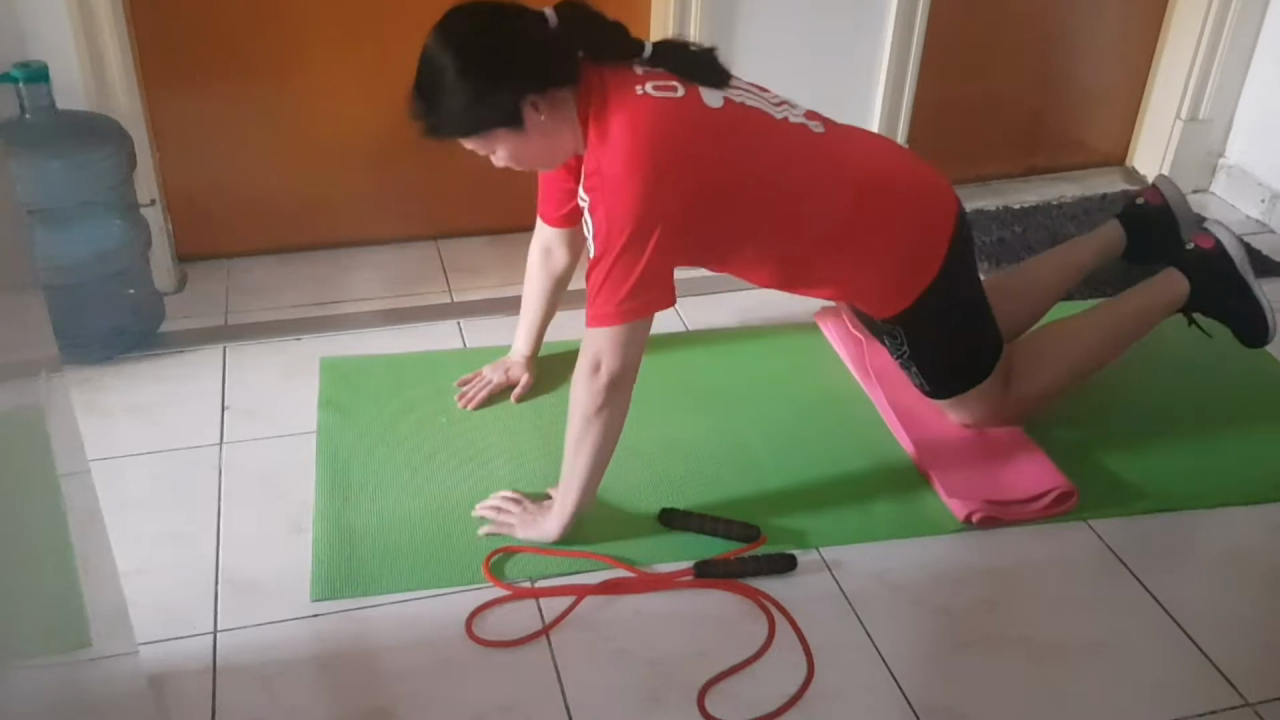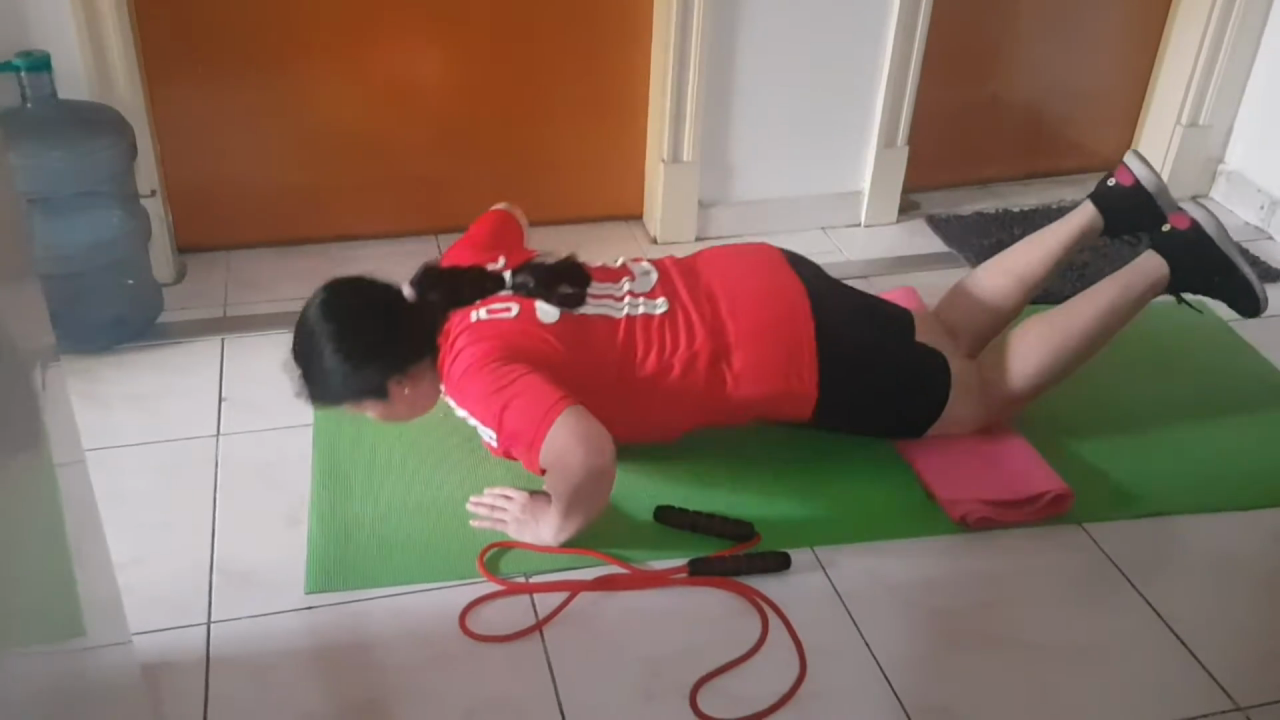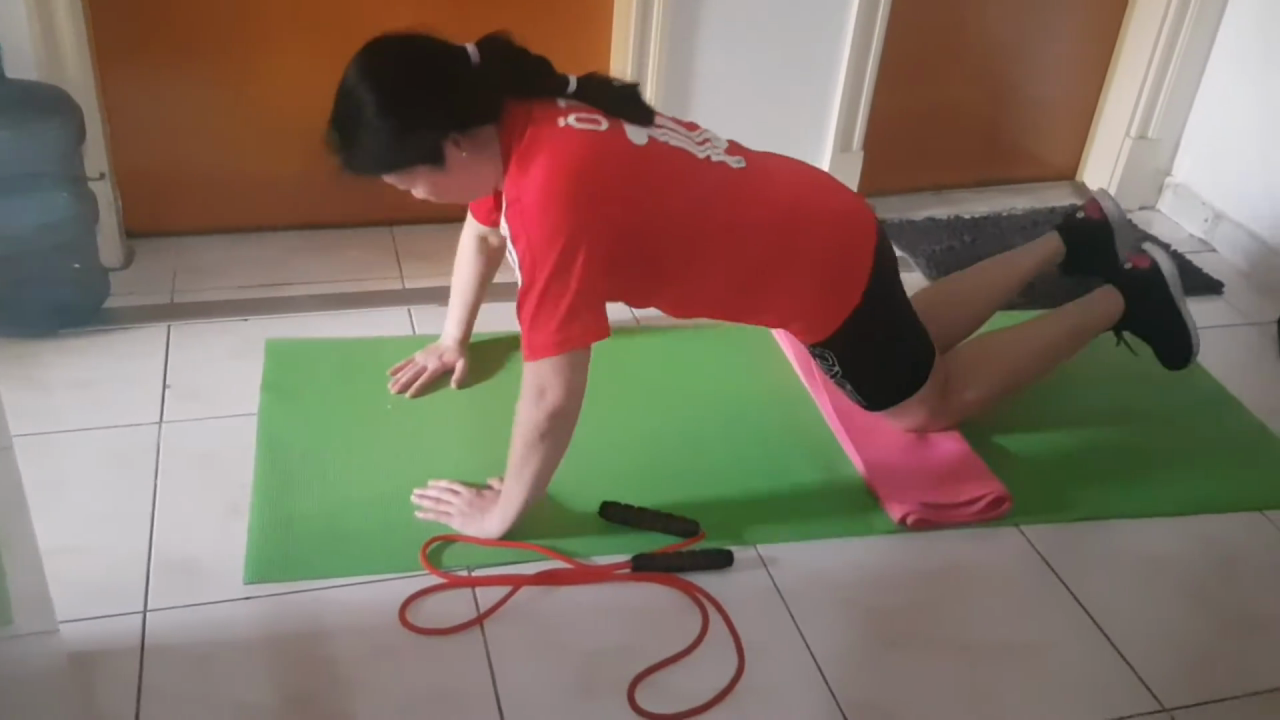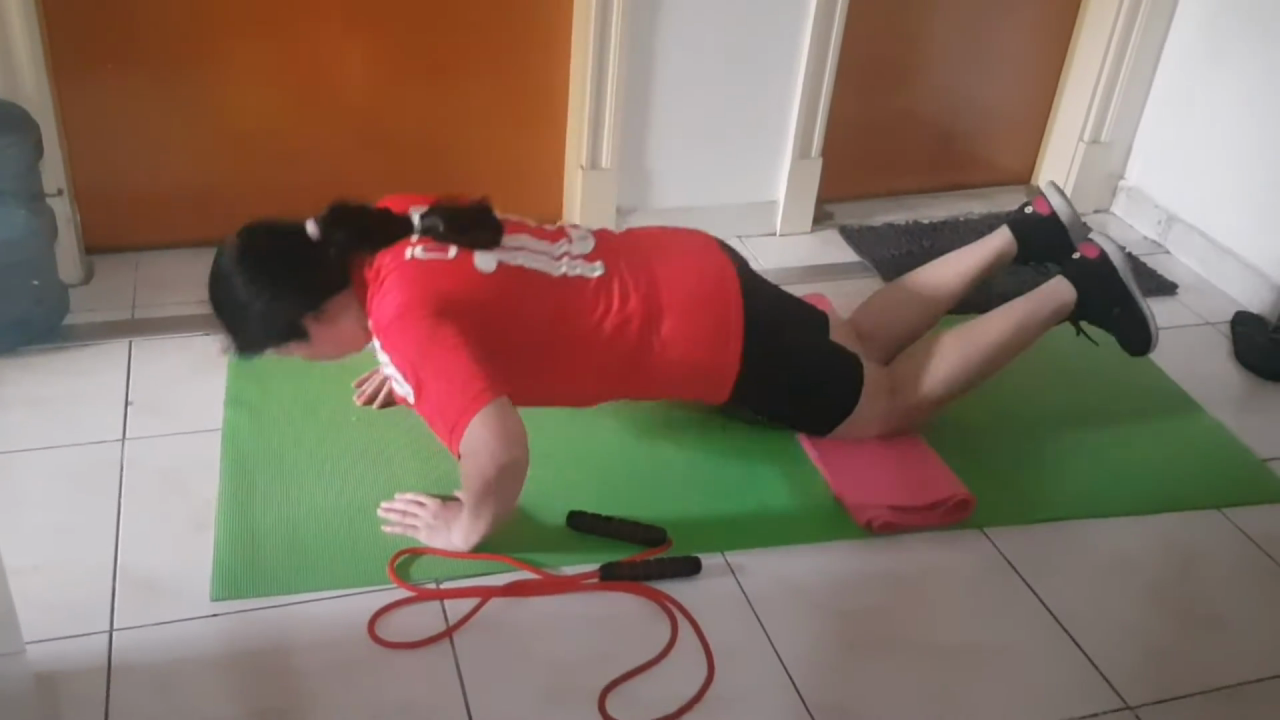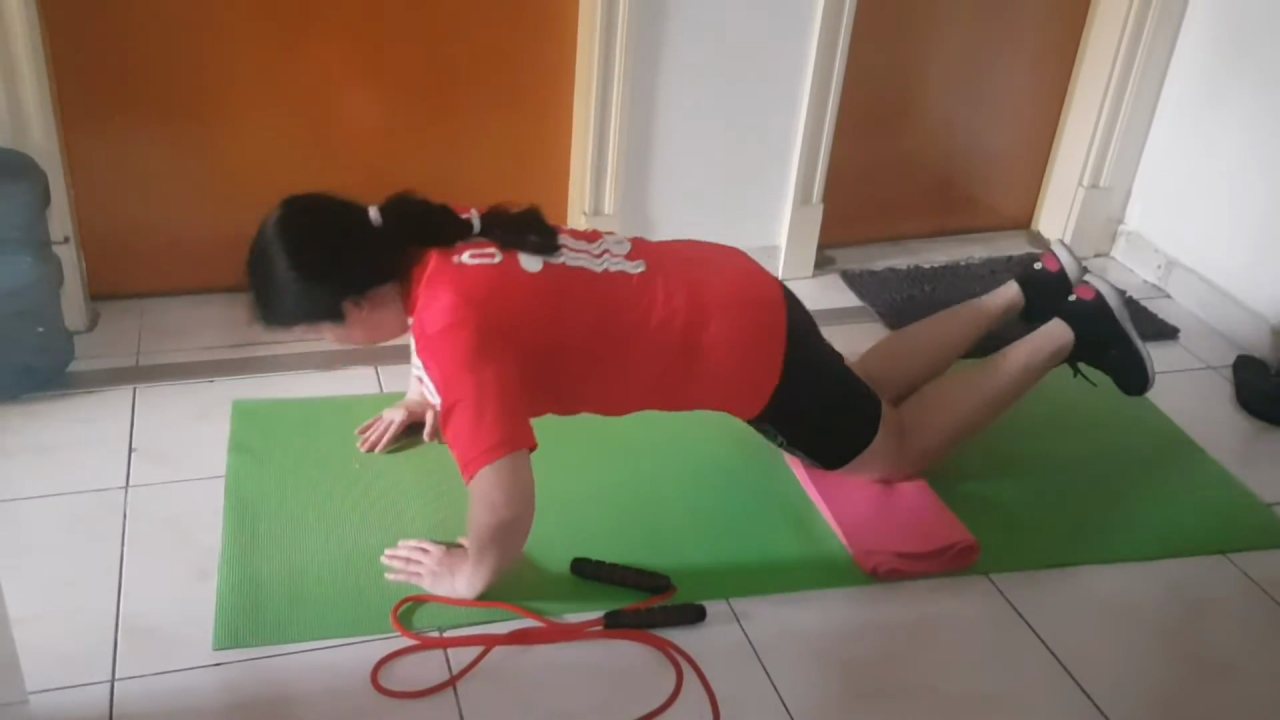
dt=1s
person 1, frame 1
left shoulder: (633, 155)
right shoulder: (583, 96)
left elbow: (608, 369)
right elbow: (555, 240)
left wrist: (558, 515)
right wrist: (520, 357)
left hip: (901, 237)
right hip: (869, 205)
left knee: (994, 397)
right knee: (978, 334)
left ankle: (1188, 278)
right ankle: (1133, 228)
person 1, frame 2
left shoulder: (473, 373)
right shoulder: (455, 287)
left elbow: (588, 456)
right elbow: (505, 215)
left wrist: (554, 522)
left hip: (777, 350)
right hip: (753, 284)
left knee: (983, 391)
right knee: (948, 334)
left ankle: (1165, 260)
right ankle: (1112, 205)
person 1, frame 3
left shoulder: (554, 187)
right shoulder: (510, 118)
left elbow: (553, 398)
right elbow: (483, 234)
left wrist: (504, 511)
right wrist: (451, 341)
left hip: (825, 262)
right hip: (800, 219)
left knee: (933, 401)
right knee: (910, 345)
left ankle: (1117, 298)
right ankle: (1072, 240)
person 1, frame 4
left shoulder: (402, 318)
right shoulder: (379, 235)
left elbow: (500, 451)
left wrist: (464, 527)
left hip: (702, 332)
right hip: (681, 271)
left knee: (887, 400)
right knee: (859, 344)
left ankle: (1073, 289)
right ankle: (1027, 233)
person 1, frame 5
left shoulder: (454, 325)
right shoulder: (424, 242)
left elbow: (505, 504)
left wrist: (468, 574)
right wrist: (418, 401)
left hip: (741, 343)
right hip: (717, 290)
left knee: (894, 449)
right knee: (864, 392)
left ankle: (1068, 331)
right ankle: (1032, 289)
